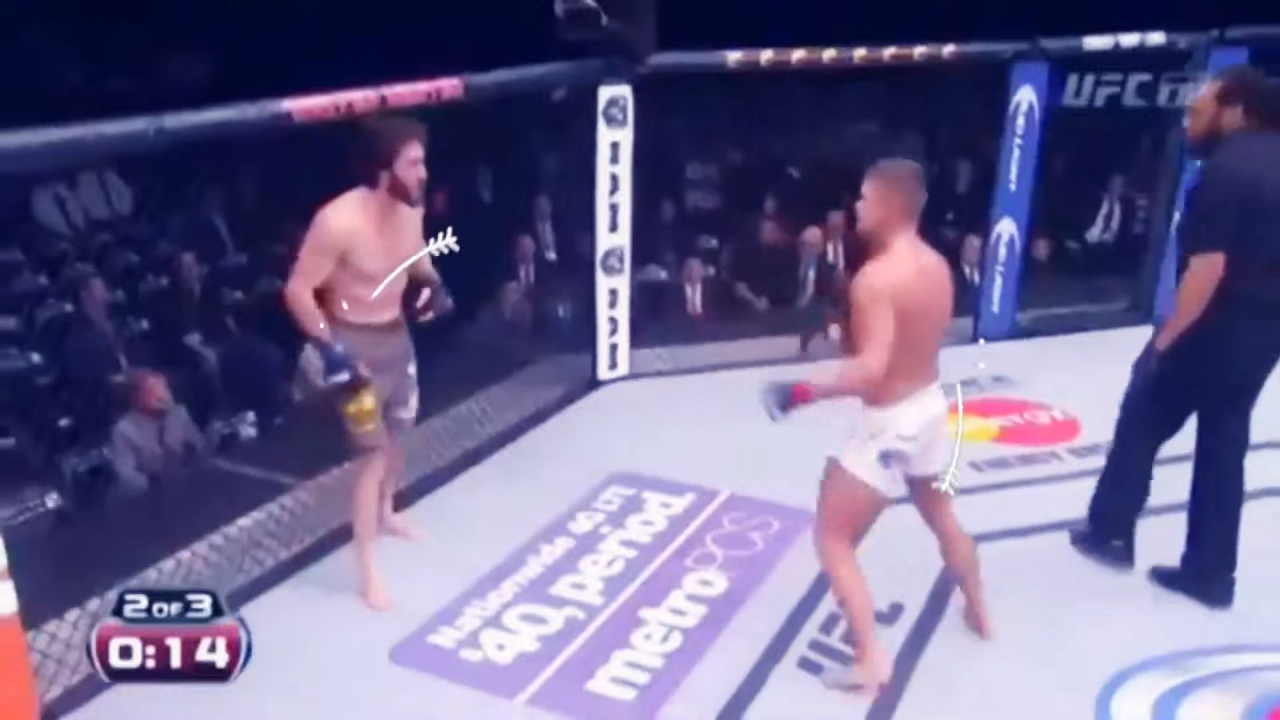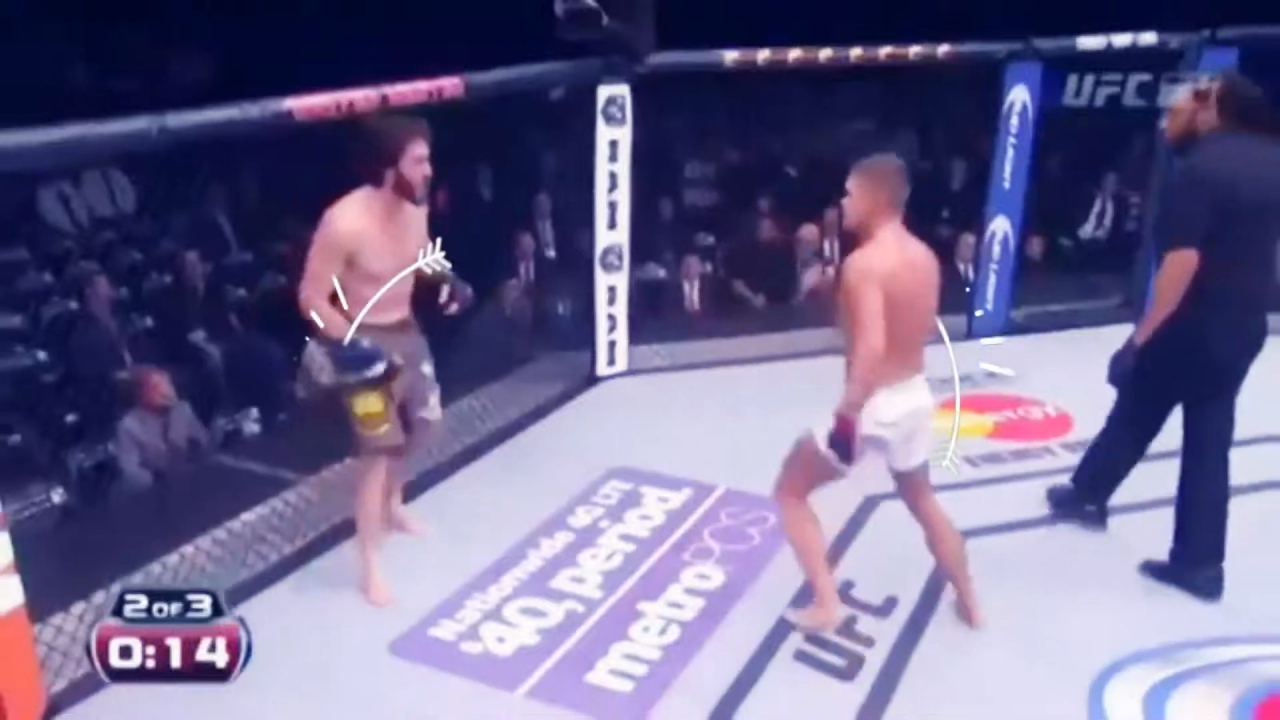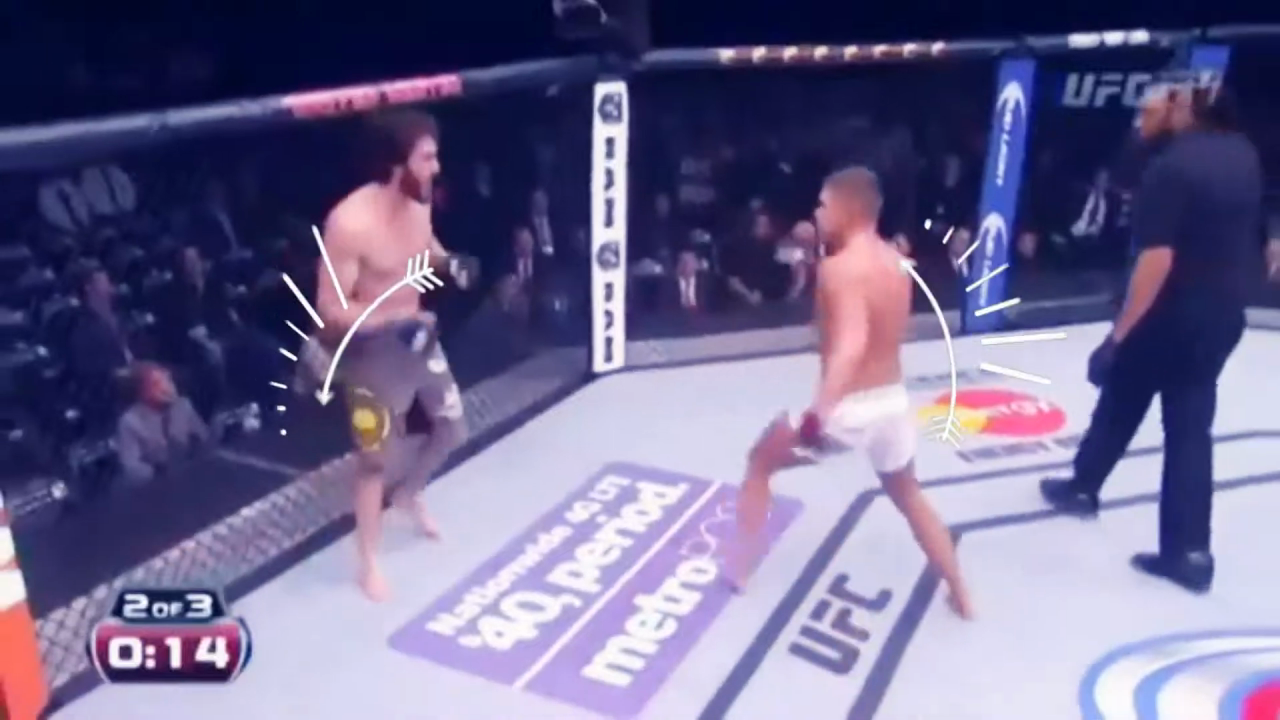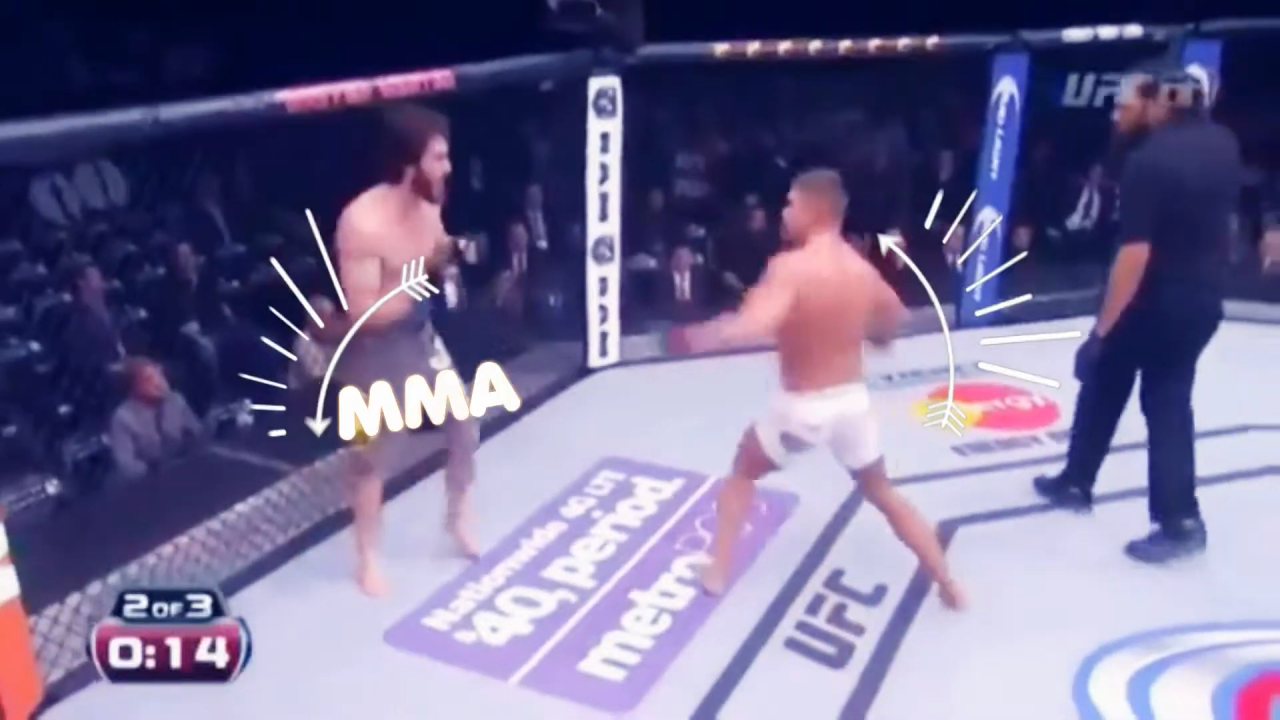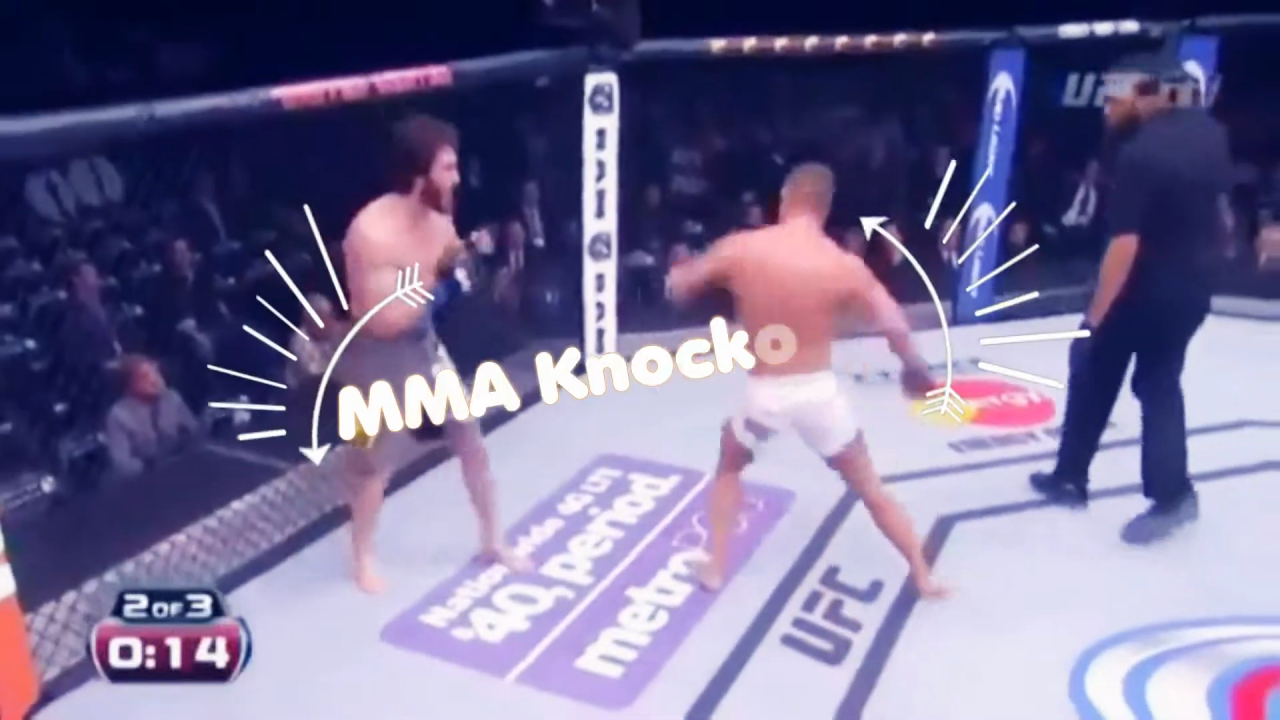
dt=0.1s
person 1, frame 1
left shoulder: (1224, 172)
left elbow: (1207, 269)
left wrist: (1160, 345)
left hip: (1217, 328)
left knee: (1142, 422)
right knee: (1224, 446)
left ankle: (1111, 535)
right ankle: (1210, 572)
person 1, frame 2
left shoulder: (1196, 170)
left elbow: (1181, 263)
left wrist: (1139, 338)
left hip: (1194, 322)
left knee: (1137, 413)
right knee: (1209, 436)
left ankle: (1089, 497)
right ankle: (1200, 562)
person 1, frame 3
left shoulder: (1171, 170)
right shoulder: (1243, 155)
left elbow: (1156, 262)
right elbow: (1241, 234)
left wrist: (1118, 336)
left hip: (1170, 314)
right hip: (1224, 314)
left knee: (1118, 406)
right knee: (1190, 427)
left ankle: (1082, 488)
right ankle: (1188, 550)
person 1, frame 4
left shoulder: (1148, 164)
right shoulder: (1222, 142)
left elbow: (1135, 255)
right elbow: (1224, 211)
left wrist: (1101, 328)
left hip: (1153, 300)
right hip: (1204, 298)
left knee: (1103, 387)
right knee: (1170, 404)
left ankle: (1075, 482)
right ankle: (1179, 518)
person 1, frame 5
left shoulder: (1139, 156)
right shoulder: (1210, 133)
left elbow: (1125, 246)
right elbow: (1215, 200)
left wrist: (1093, 321)
left hip: (1142, 290)
right hip: (1194, 285)
left knee: (1093, 378)
right knee: (1160, 384)
left ankle: (1070, 478)
right ankle: (1171, 494)
person 2, frame 1
left shoulder: (410, 209)
right shoulder: (339, 222)
right elbow: (298, 291)
left wrist: (431, 282)
right wrist: (329, 347)
left hip: (397, 334)
right hip: (355, 343)
left knee: (397, 433)
right knee: (376, 452)
left ankle: (385, 512)
right ankle: (368, 571)
person 2, frame 2
left shoulder: (415, 208)
right shoulder: (343, 225)
right elbow: (310, 299)
right wrist: (355, 346)
left hip: (407, 335)
right hip: (367, 347)
left knee: (421, 430)
right knee: (380, 454)
left ankle: (390, 503)
right ankle: (369, 566)
person 2, frame 3
left shoulder: (418, 205)
right shoulder: (351, 223)
right elbow: (332, 310)
left wrist: (448, 264)
right wrist: (396, 331)
left hip: (418, 334)
right hip: (375, 348)
left knee: (449, 429)
right knee: (378, 464)
left ankle: (410, 496)
right ankle: (368, 562)
person 2, frame 4
left shoulder: (427, 206)
right shoulder: (362, 223)
right elbow: (362, 313)
left wrist: (456, 253)
right wrist: (422, 299)
left hip: (417, 335)
right hip: (371, 349)
left knee: (464, 434)
right knee: (374, 463)
left ankle: (457, 521)
right ankle: (367, 557)
person 2, frame 5
left shoulder: (437, 216)
right shoulder: (372, 233)
left elbow: (455, 261)
right elbow: (380, 322)
left hip: (422, 342)
right hip: (377, 353)
left knee: (472, 444)
right knee: (376, 466)
left ankle: (492, 540)
right ankle: (362, 554)
person 3, frame 1
left shoulder: (876, 278)
right shoulder: (935, 265)
left elbow: (870, 371)
left wrist: (804, 391)
right wrist: (848, 350)
left hip: (888, 425)
right hip: (928, 407)
left knee: (833, 542)
right knee: (939, 514)
left ankle: (870, 660)
right ankle: (977, 613)
person 3, frame 2
left shoulder: (862, 264)
right shoulder: (922, 255)
left elbow: (871, 346)
left wrist: (846, 418)
left hip: (872, 409)
right hip: (914, 398)
left knee: (792, 491)
right knee: (923, 504)
left ankle: (825, 603)
right ankle: (968, 602)
person 3, frame 3
left shoulder: (838, 270)
right shoulder: (893, 263)
left elbow: (851, 346)
left wrist: (817, 414)
left hip: (845, 413)
right hip: (892, 404)
left knee: (759, 465)
right knee: (911, 499)
left ankle: (741, 568)
right ankle: (959, 593)
person 3, frame 4
left shoulder: (789, 267)
right shoulder: (864, 272)
left elbow: (754, 329)
right elbow: (891, 323)
left wrist: (689, 338)
left hip: (799, 411)
right hip: (852, 406)
left knee: (743, 474)
right knee: (886, 498)
left ankle: (718, 572)
right ankle: (947, 584)
person 3, frame 5
left shoulder: (745, 248)
right shoulder: (846, 265)
left elbow: (680, 284)
right elbow: (893, 322)
right wrist: (914, 366)
left hip: (766, 398)
right hip: (819, 394)
left knee: (728, 468)
right knee: (867, 486)
left ankle: (714, 566)
right ankle: (921, 573)
